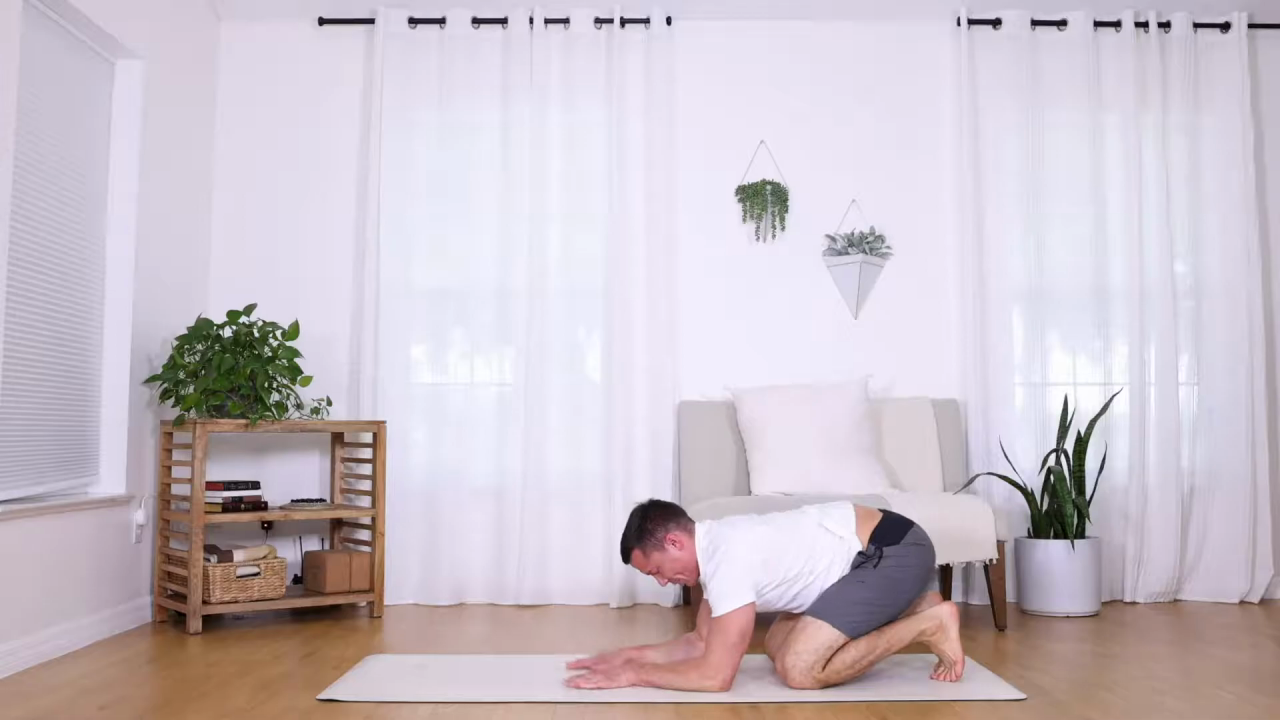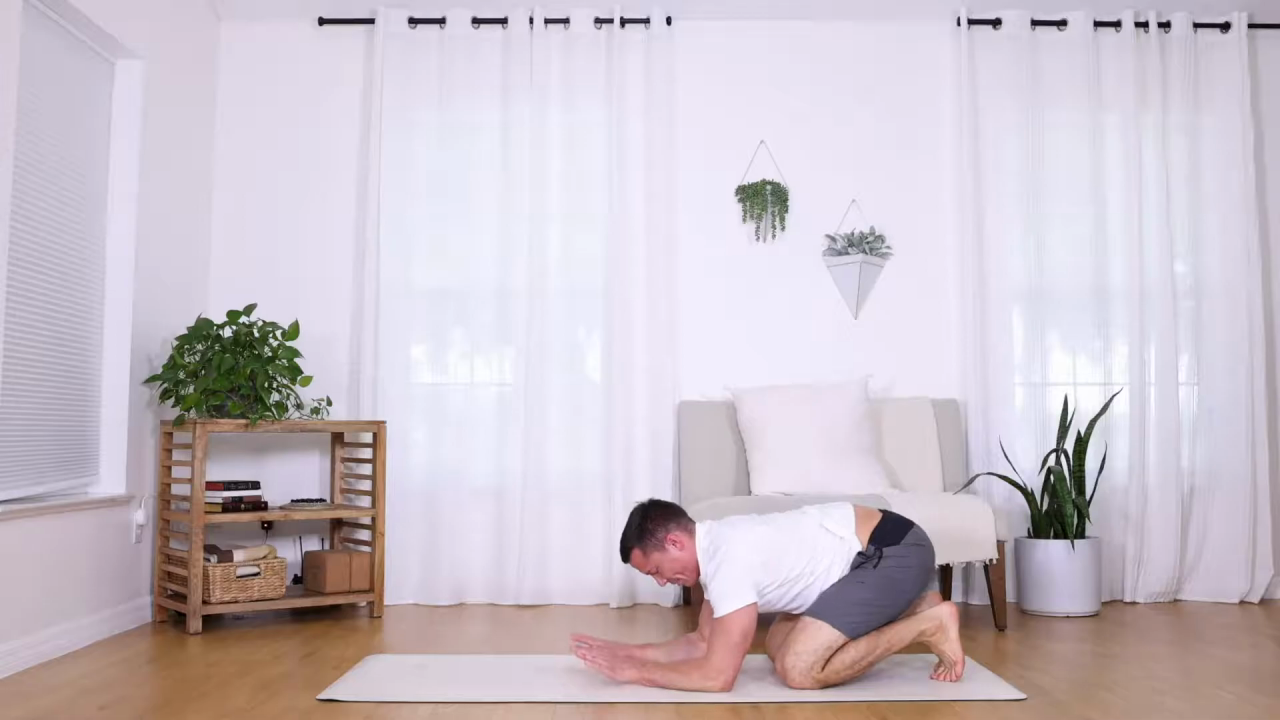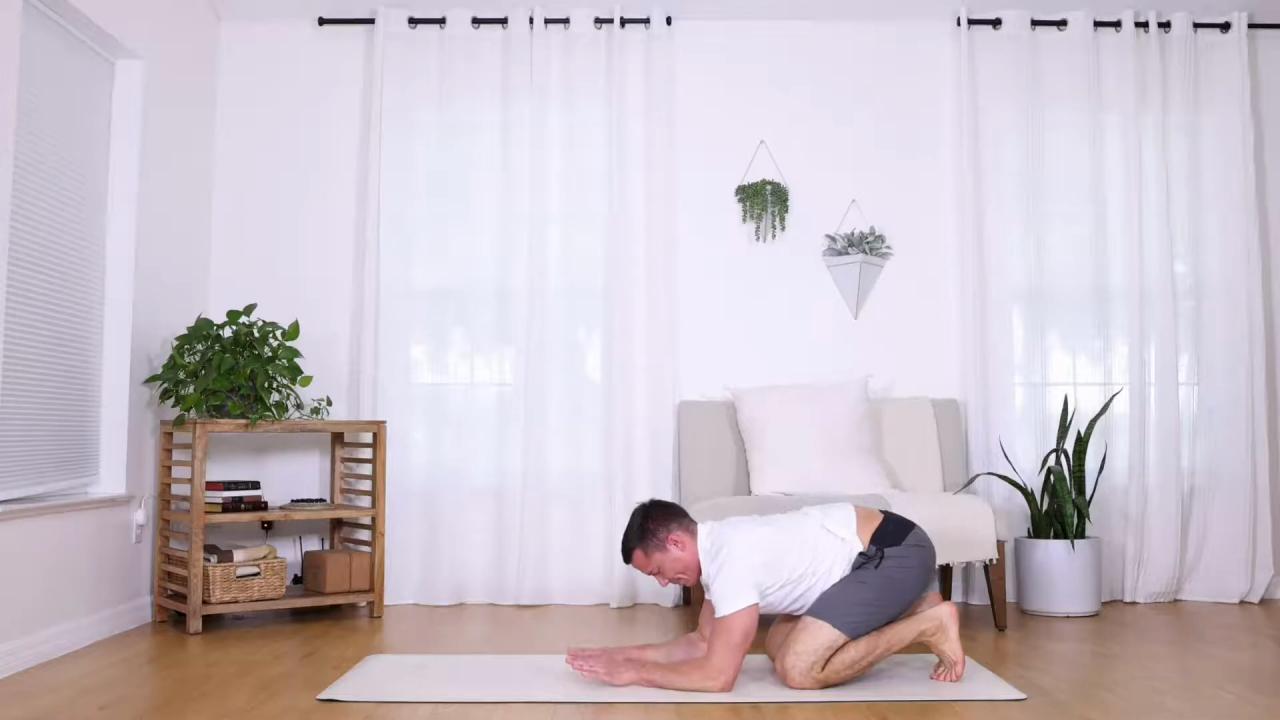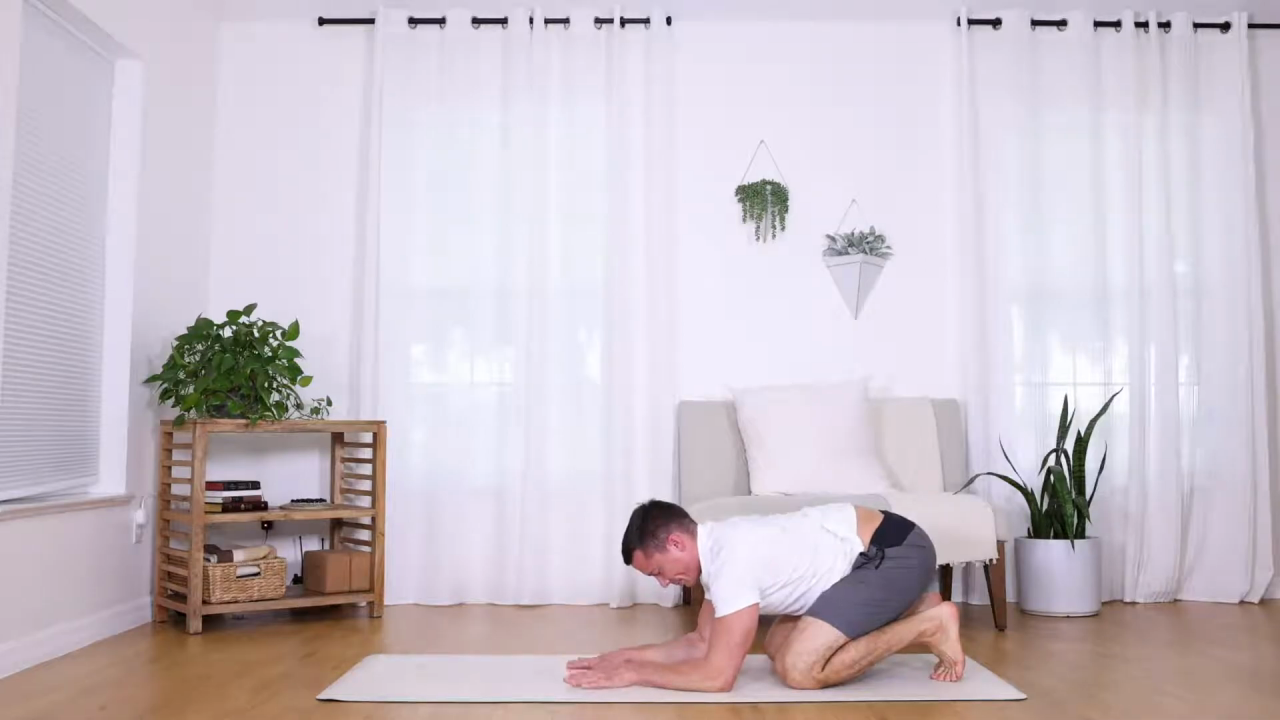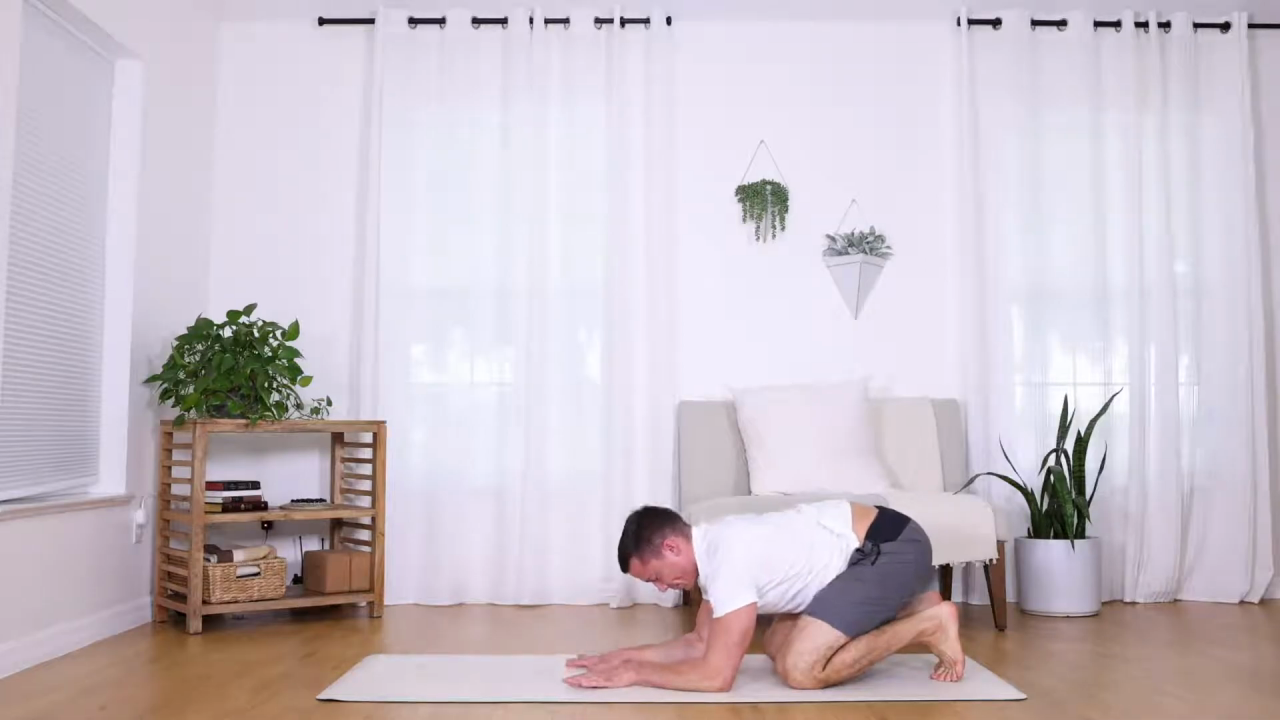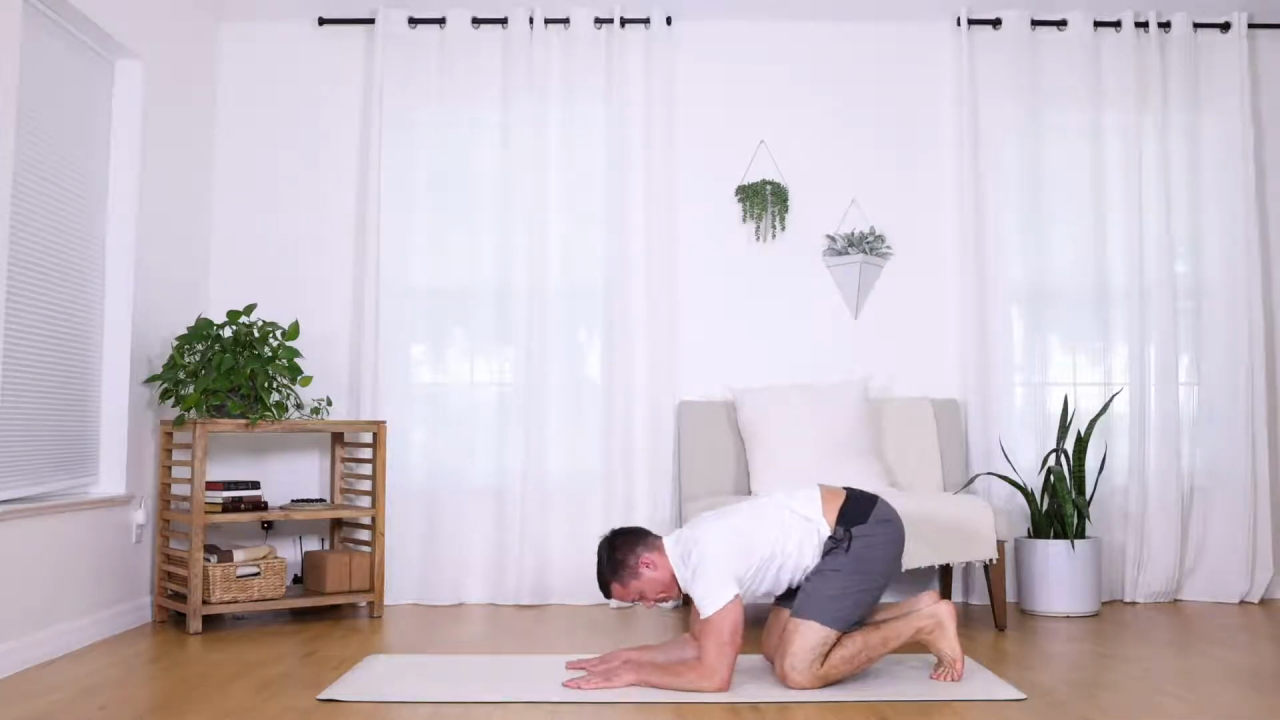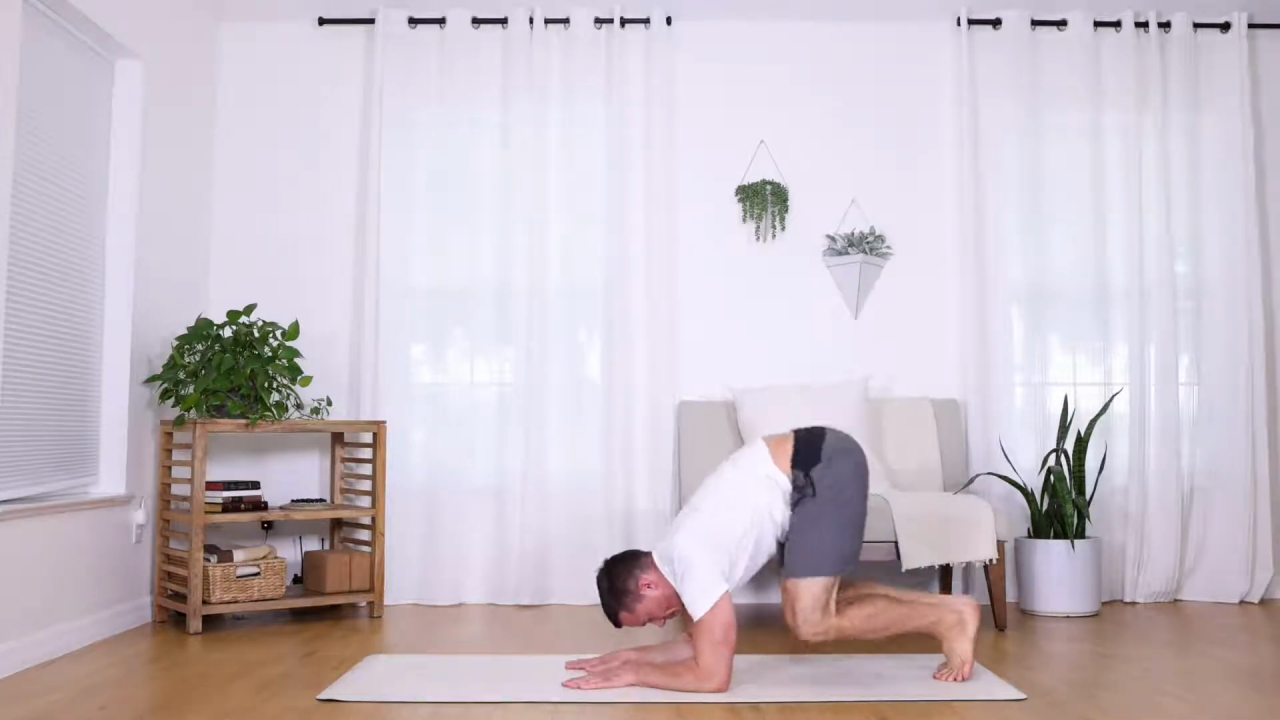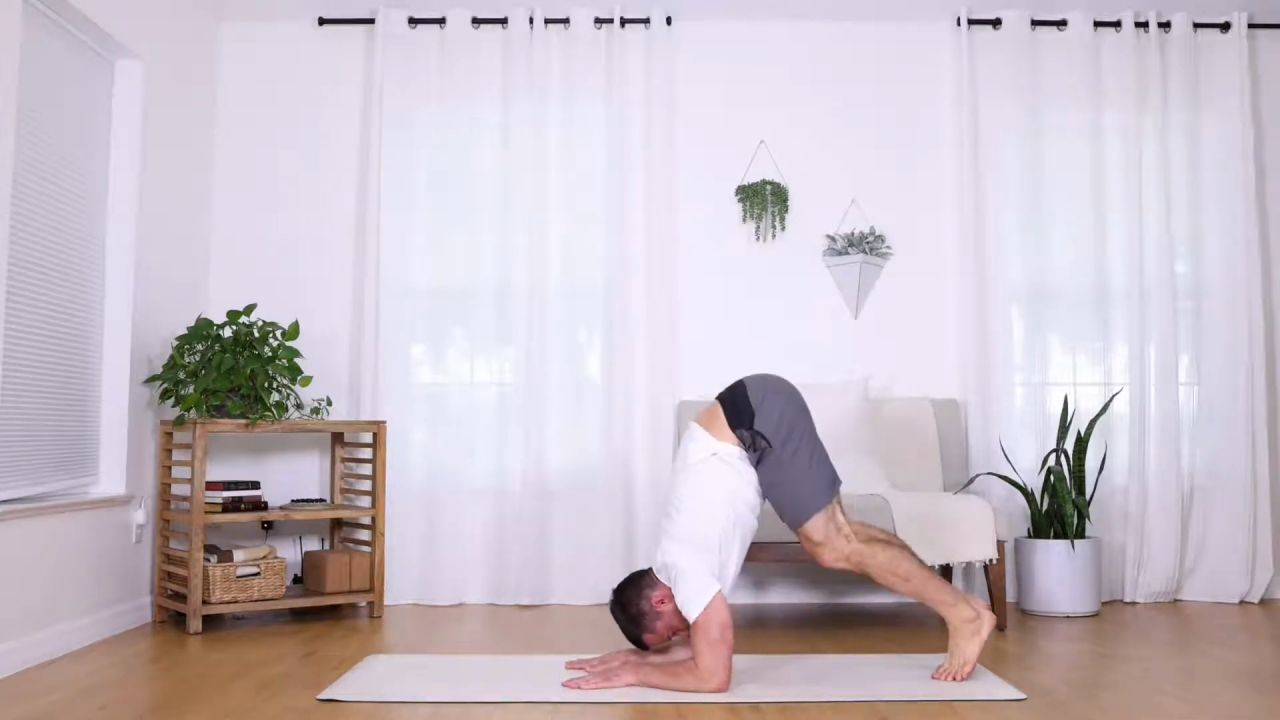
dt=0.5s
person 1, frame 1
left shoulder: (727, 558)
right shoulder: (714, 544)
left elbow: (715, 675)
right elbow: (702, 642)
left wrist: (633, 675)
right wrist: (626, 655)
left hip: (895, 551)
right hip: (875, 549)
left knee: (799, 668)
right knee: (778, 646)
left ankle: (928, 624)
right ankle: (913, 607)
person 1, frame 2
left shoulder: (728, 558)
right shoulder: (716, 543)
left elbow: (717, 675)
right elbow: (703, 642)
left wrist: (636, 671)
right wrist: (627, 651)
left hip: (895, 551)
right hip: (874, 549)
left knee: (797, 668)
right knee: (777, 645)
left ankle: (928, 624)
right ankle: (913, 607)
person 1, frame 3
left shoulder: (731, 560)
right shoulder: (716, 545)
left elbow: (718, 675)
right elbow: (703, 642)
left wrist: (634, 673)
right wrist: (625, 654)
left hip: (896, 552)
right hip: (873, 550)
left knee: (798, 669)
right knee: (779, 647)
left ankle: (929, 624)
right ankle: (912, 607)
person 1, frame 4
left shoulder: (731, 559)
right shoulder: (717, 545)
left elbow: (717, 675)
right elbow: (703, 642)
left wrist: (633, 673)
right wrist: (624, 655)
left hip: (896, 553)
right hip: (872, 550)
left knee: (799, 668)
right knee: (778, 647)
left ankle: (930, 624)
right ankle: (912, 607)
person 1, frame 5
left shoulder: (727, 560)
right shoulder: (712, 547)
left elbow: (716, 675)
right elbow: (702, 643)
left wrist: (633, 674)
right wrist: (625, 655)
left hip: (892, 548)
right hip: (867, 547)
left knee: (800, 669)
right knee: (778, 648)
left ankle: (929, 624)
right ankle: (913, 609)
person 1, frame 6
left shoulder: (705, 560)
right shoulder: (692, 548)
left elbow: (714, 676)
right elbow: (700, 643)
left wrist: (634, 674)
right wrist: (626, 655)
left hip: (865, 532)
right hip: (846, 532)
left knee: (798, 670)
right knee: (776, 648)
left ankle: (926, 622)
right ankle: (916, 608)
person 1, frame 7
left shoulder: (691, 564)
right shoulder: (680, 558)
left elbow: (713, 676)
right elbow: (703, 643)
left wrist: (634, 673)
right wrist: (631, 655)
left hip: (824, 466)
right hip: (813, 465)
left knee: (812, 622)
right knee: (812, 605)
left ankle: (949, 619)
right ankle: (945, 606)
person 1, frame 8
left shoulder: (685, 572)
right shoulder: (680, 565)
left elbow: (713, 676)
right elbow: (707, 643)
left wrist: (635, 673)
right wrist: (632, 656)
left hip: (758, 414)
right hip: (755, 415)
left knee: (833, 547)
right knee: (836, 538)
left ankle: (964, 616)
right ankle: (963, 604)
